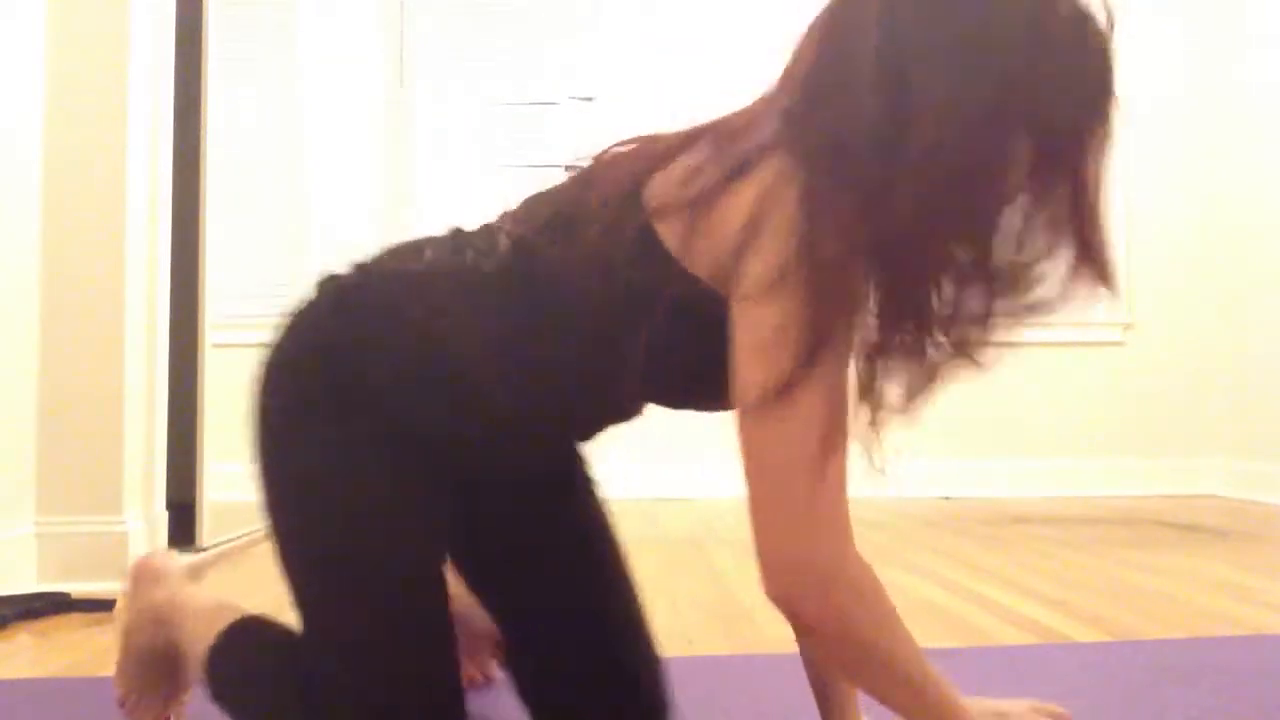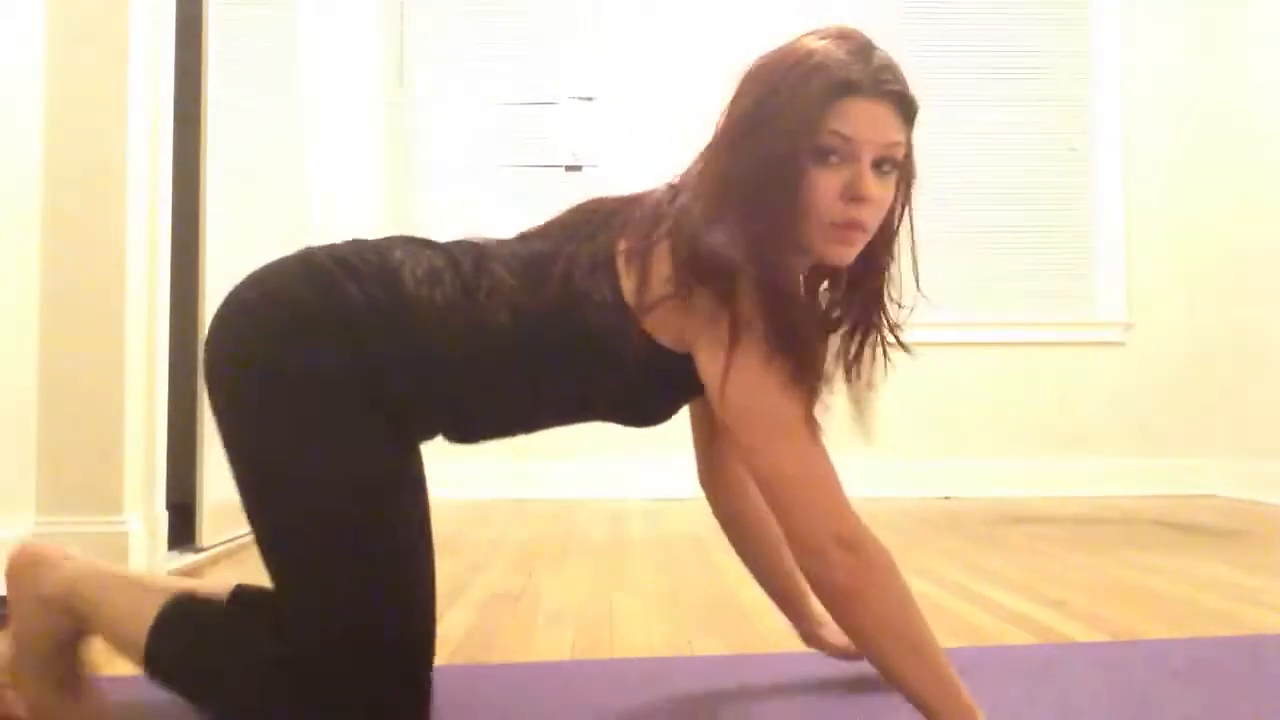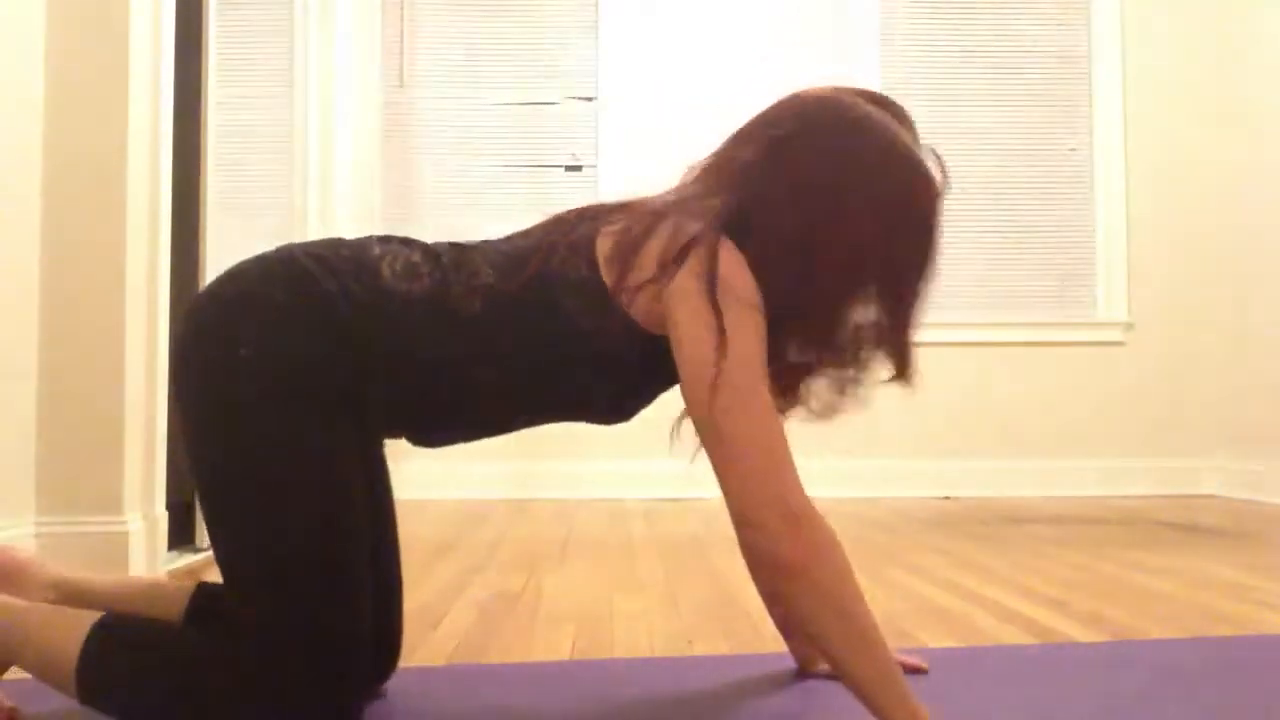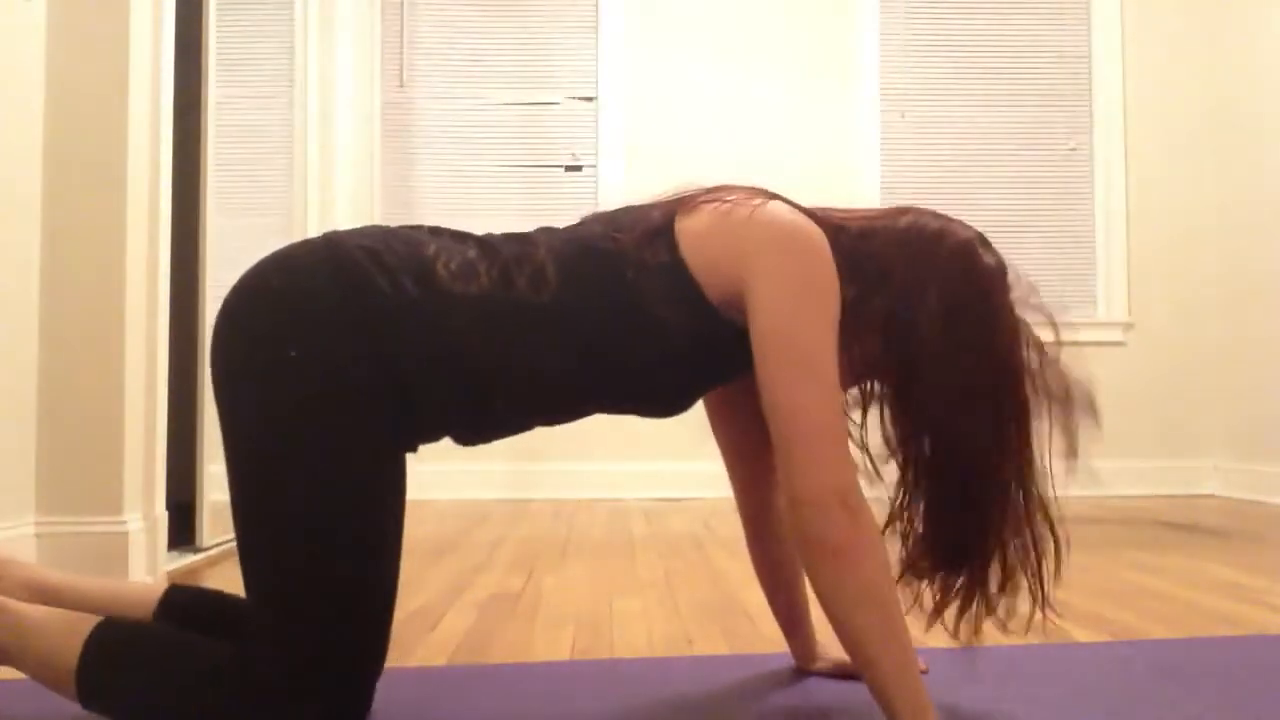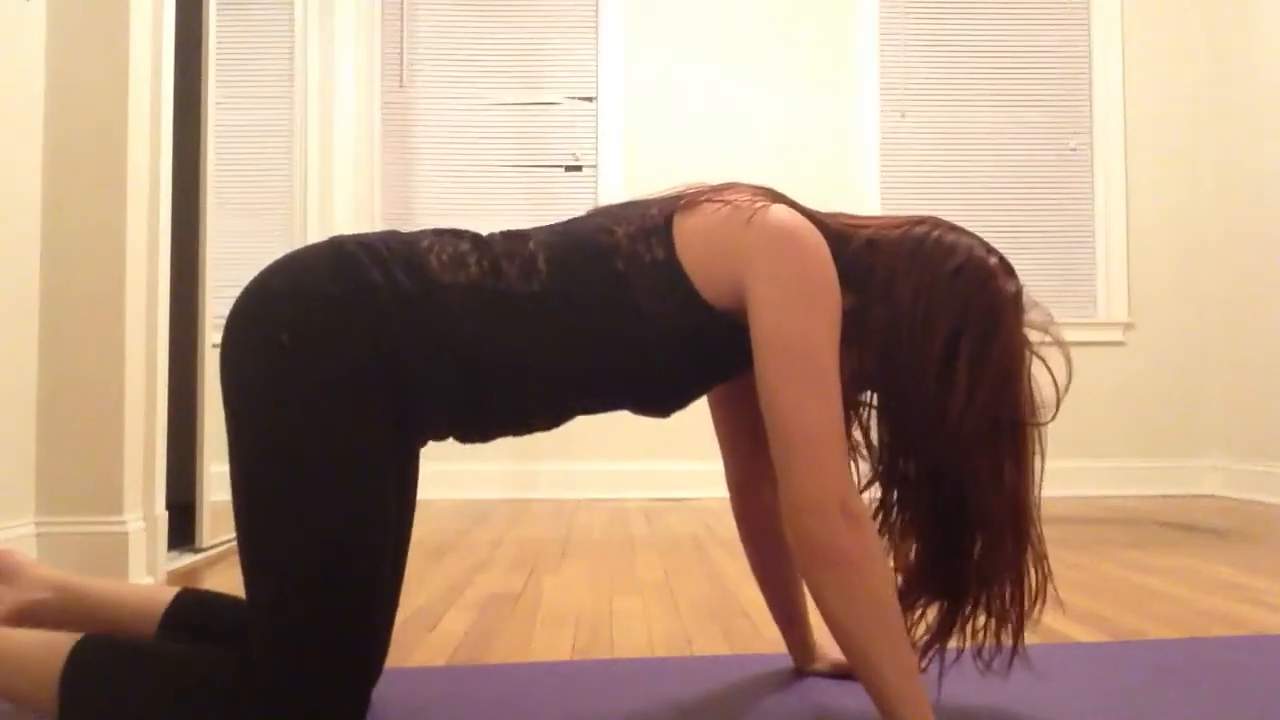
dt=0.7s
person 1, frame 1
left shoulder: (844, 214)
right shoulder: (791, 205)
left elbow: (810, 531)
right elbow: (807, 569)
left hip: (505, 430)
right hip: (349, 392)
left ankle: (473, 602)
right ankle: (180, 610)
person 1, frame 2
left shoulder: (749, 272)
right shoulder: (720, 277)
left elbow: (731, 479)
right elbow: (834, 545)
left wrist: (817, 628)
left hip: (346, 357)
right hip: (295, 348)
left ankle: (90, 597)
person 1, frame 3
left shoulder: (699, 255)
right shoulder: (709, 267)
left elbow: (760, 510)
right elbow: (783, 527)
left hip: (309, 352)
right hip: (266, 349)
person 1, frame 4
left shoulder: (748, 297)
right shoulder: (789, 251)
left elbow: (764, 485)
right elbow: (824, 508)
left hip: (348, 345)
right hip: (310, 337)
person 1, frame 5
left shoulder: (752, 296)
right shoulder: (788, 253)
left elbow: (761, 489)
right elbow: (821, 516)
left hip: (363, 353)
right hip: (318, 338)
